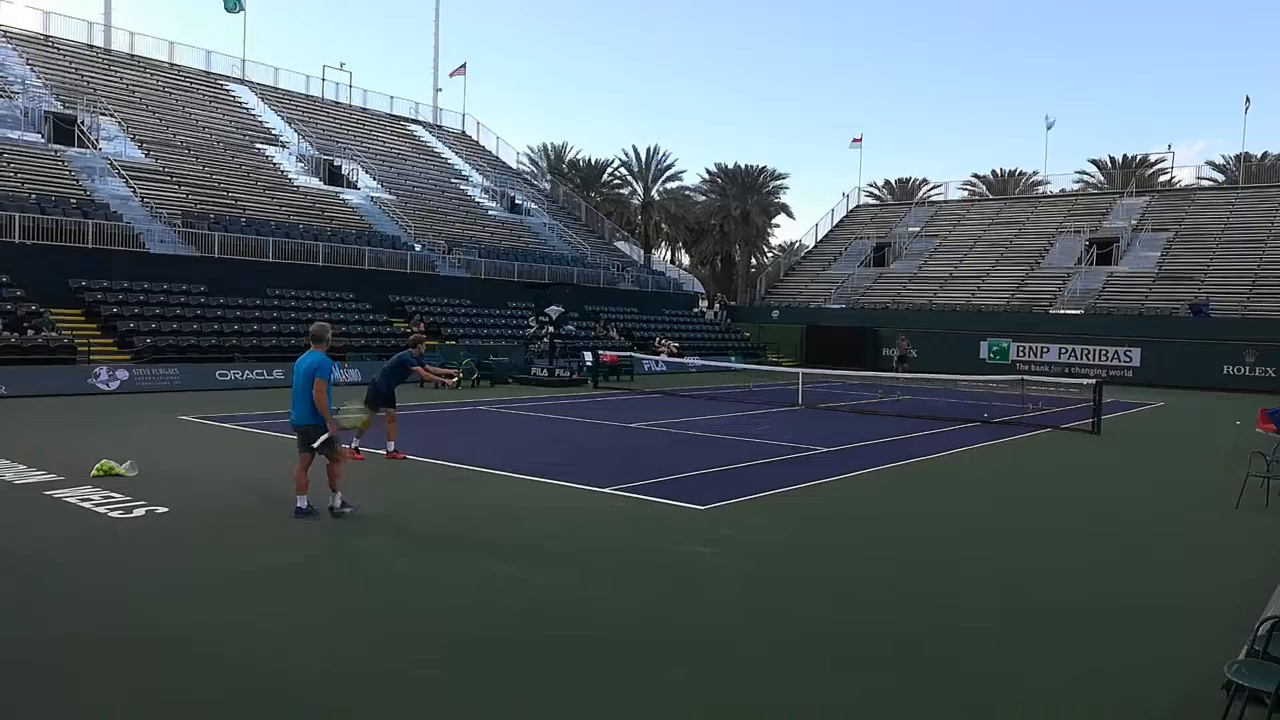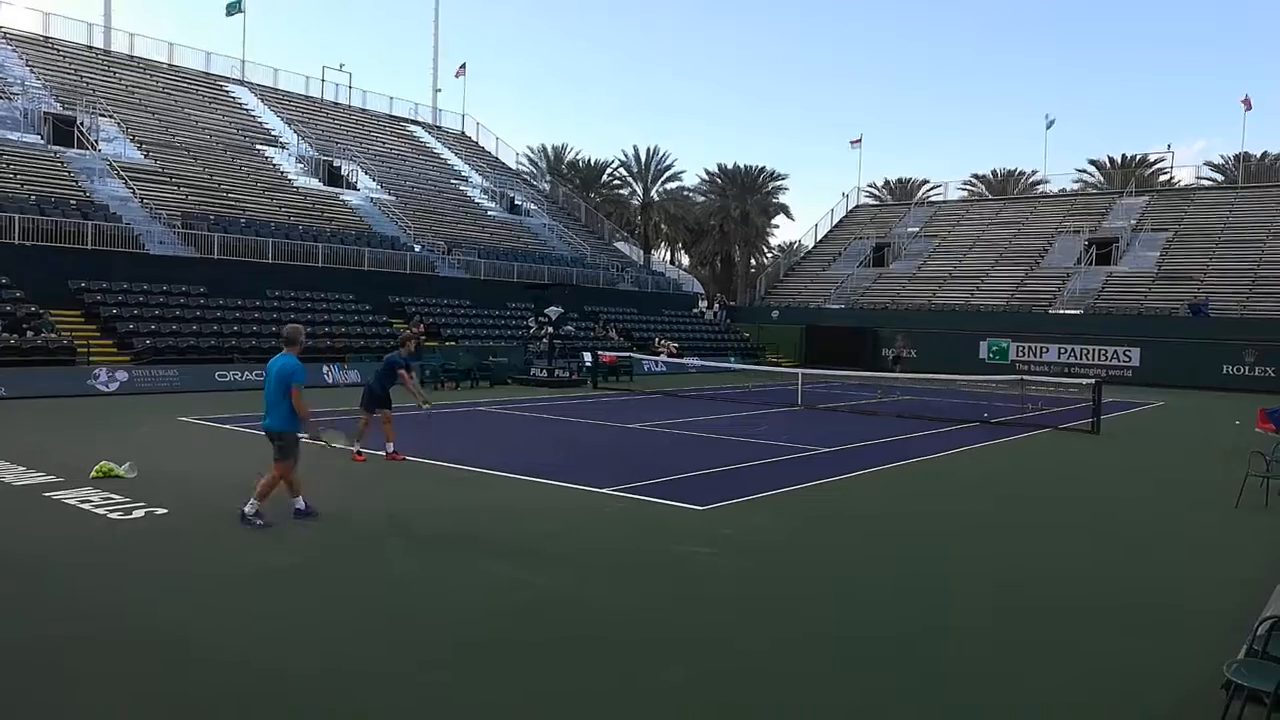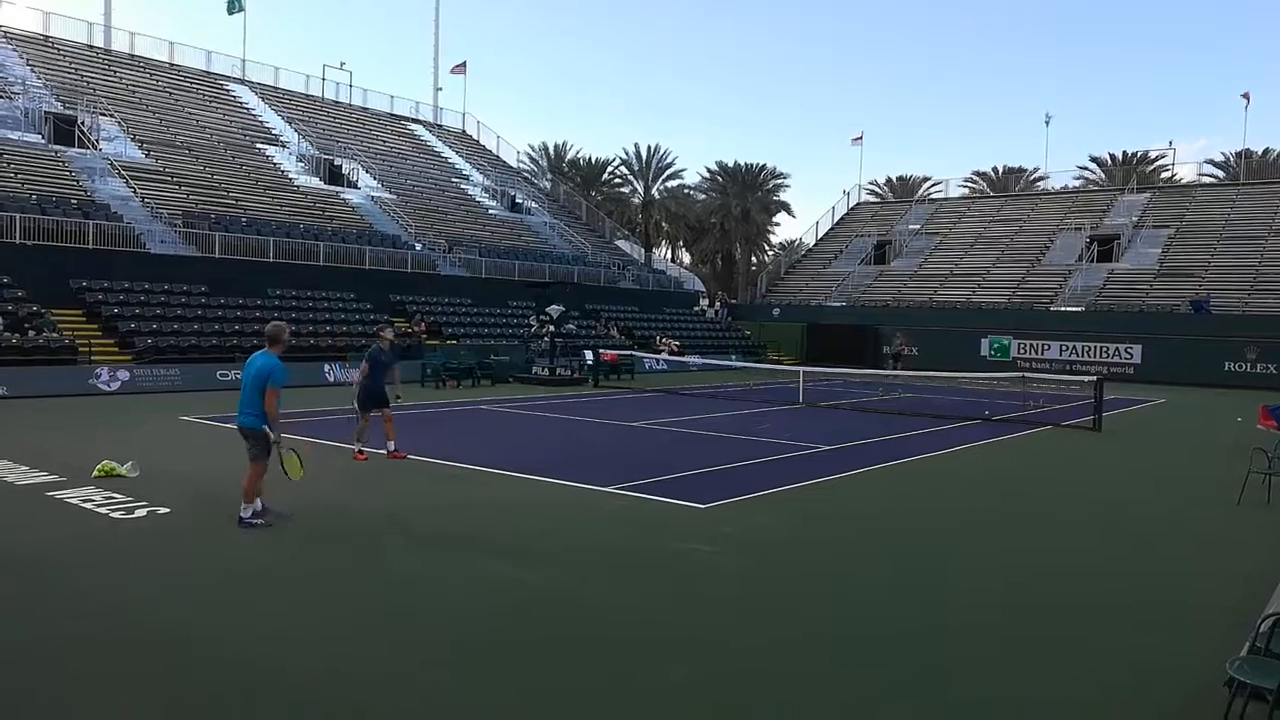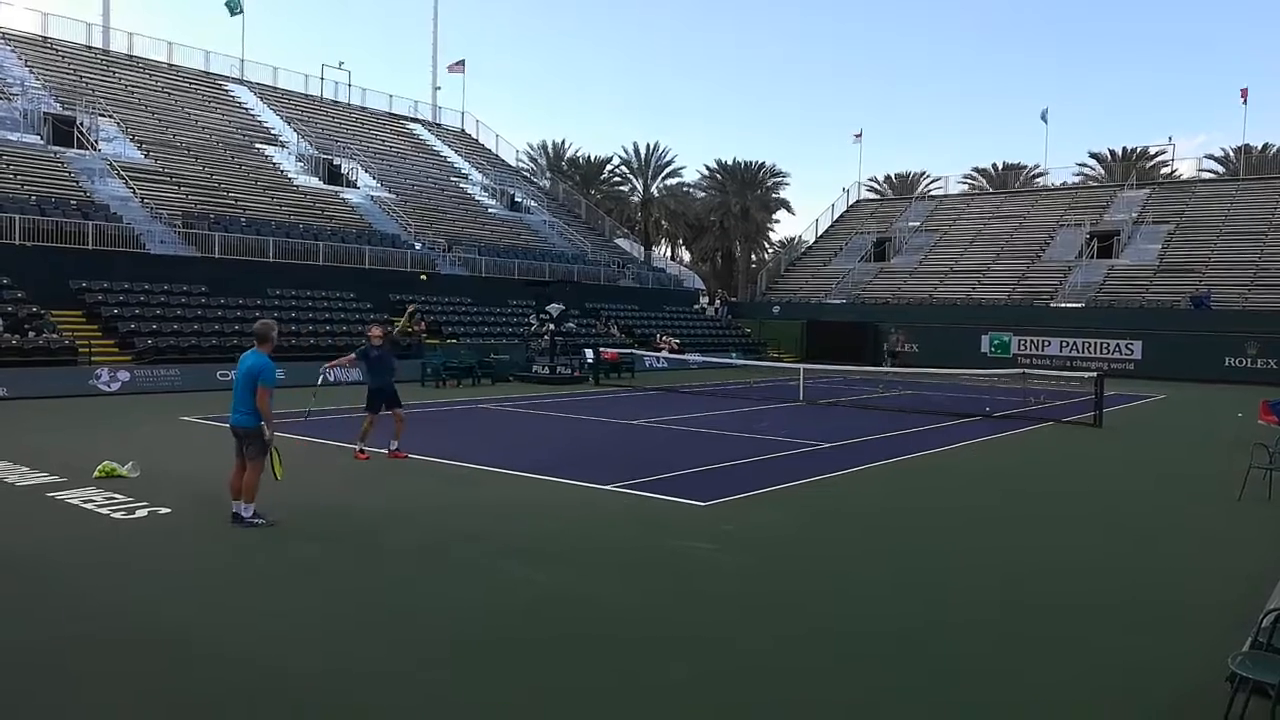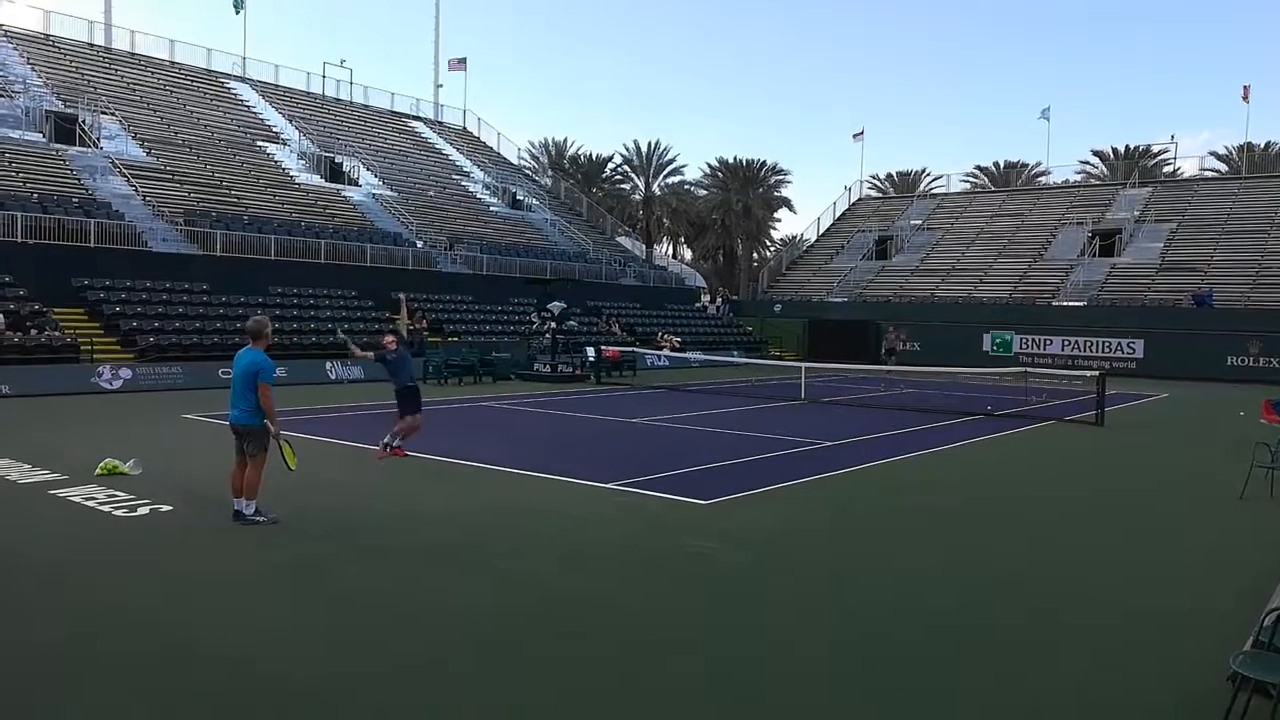
dt=0.4s
person 1, frame 1
left shoulder: (301, 360)
right shoulder: (323, 361)
right elbow: (319, 394)
right wrist: (329, 422)
left hip: (299, 420)
right hip: (315, 422)
left knee: (303, 463)
right knee: (336, 459)
left ankle: (301, 505)
right ankle: (337, 504)
person 1, frame 2
left shoulder: (273, 362)
right shoulder: (296, 366)
right elbow: (297, 402)
right wrist: (308, 425)
left hip: (272, 424)
right hip: (286, 427)
left knee: (286, 468)
right knee: (280, 471)
left ankle: (300, 506)
right ankle: (250, 510)
person 1, frame 3
left shoulder: (253, 358)
right shoulder: (275, 366)
right elbow: (270, 403)
right wrist: (276, 430)
left hip: (246, 421)
right hip: (259, 424)
left knee: (258, 467)
right knee: (256, 470)
left ankle: (256, 507)
right ankle: (246, 515)
person 1, frame 4
left shoulder: (245, 357)
right shoulder: (266, 365)
right elbow: (262, 401)
right wrist: (269, 427)
left hip: (237, 421)
right hip: (253, 425)
left knee: (239, 467)
right knee: (254, 469)
left ankle: (237, 511)
right ankle: (248, 514)
person 1, frame 5
left shoulder: (240, 355)
right shoulder: (263, 362)
right elbow: (264, 397)
right wrist: (274, 424)
left hip: (237, 419)
right hip: (254, 422)
left knee: (240, 464)
right knee: (254, 467)
left ankle: (238, 508)
right ankle: (249, 512)
